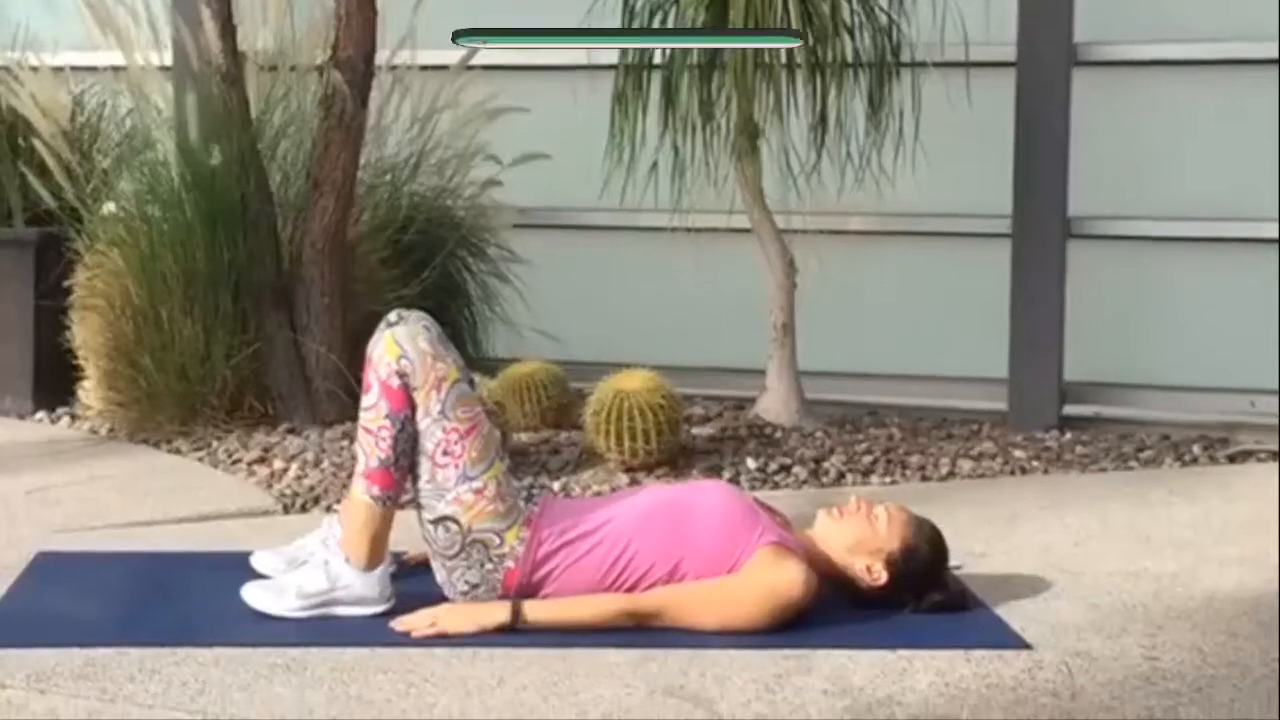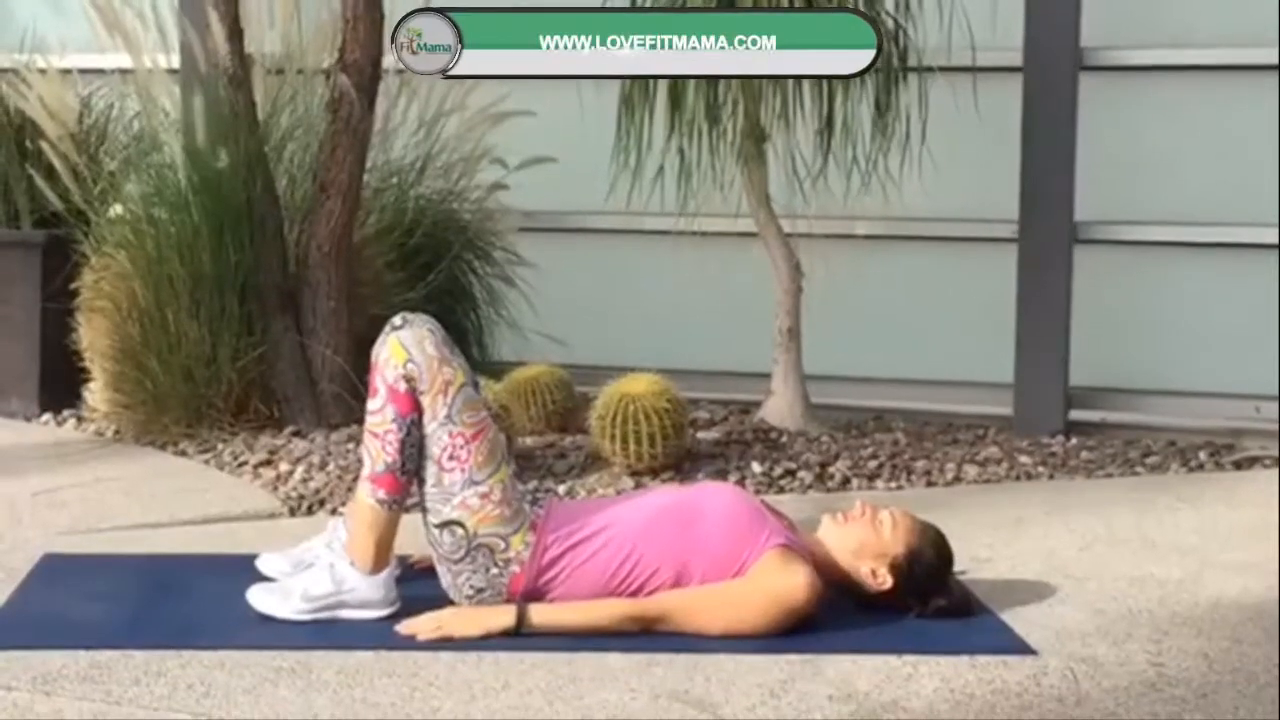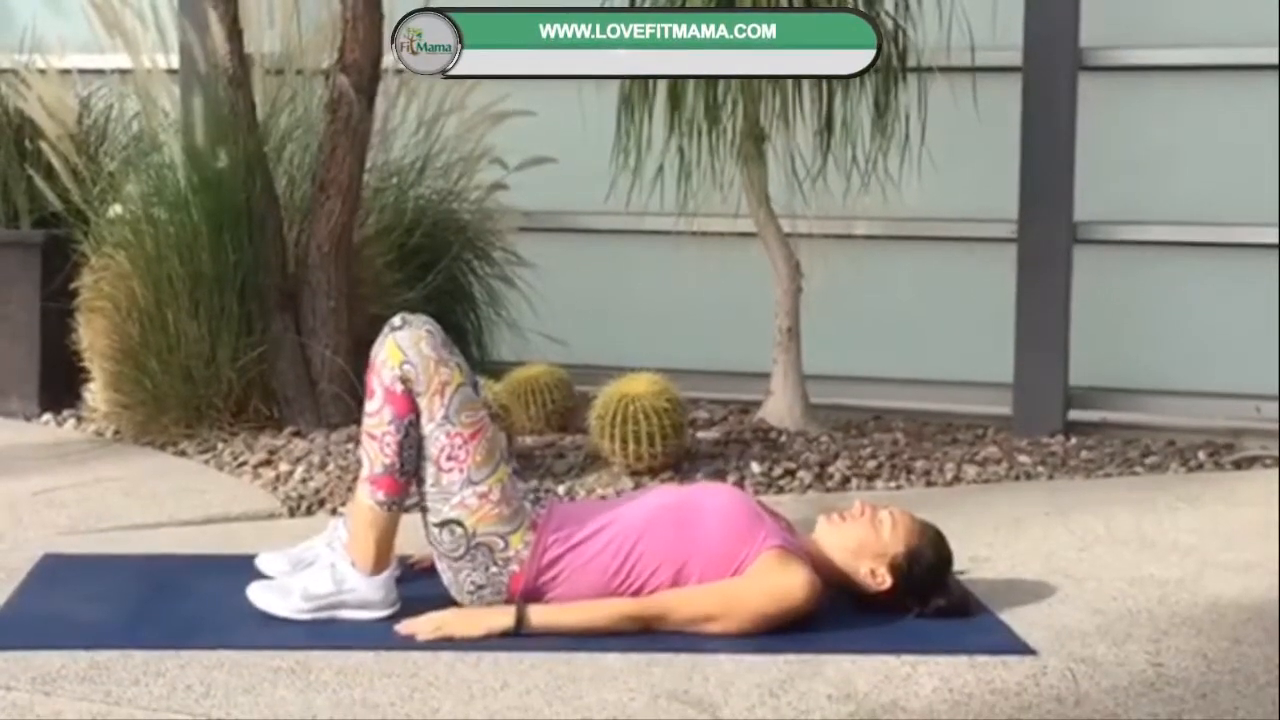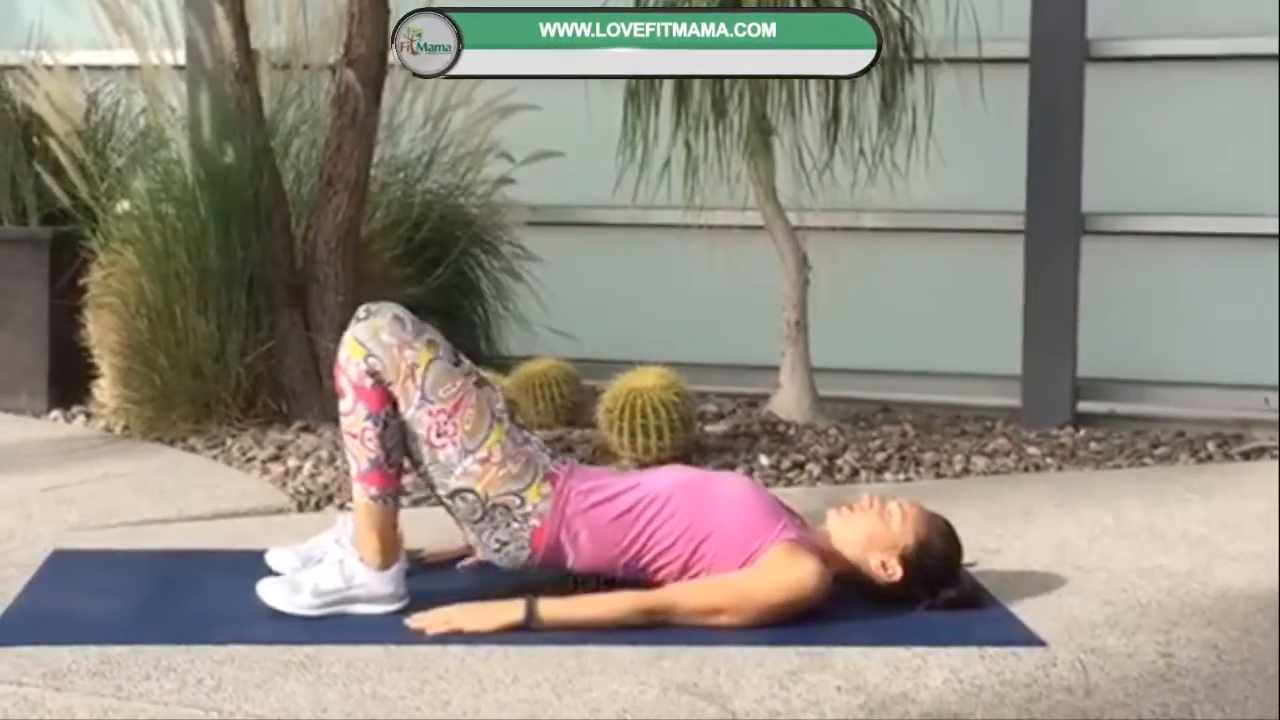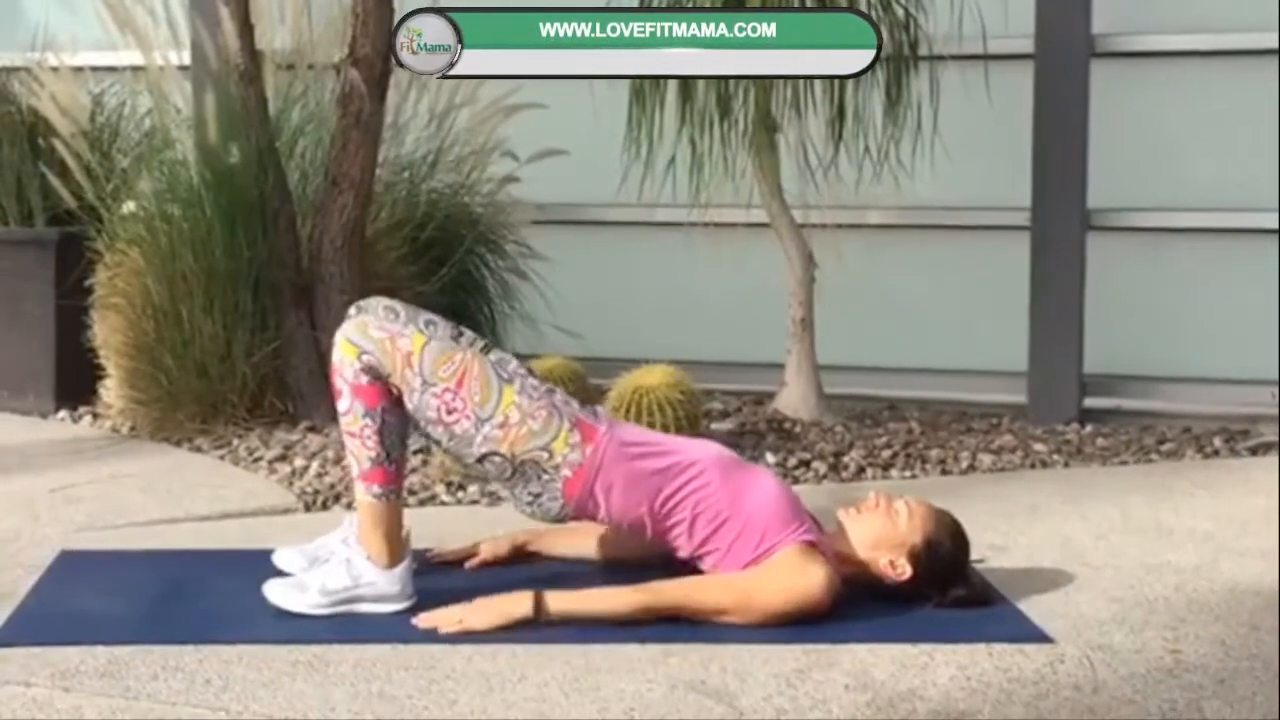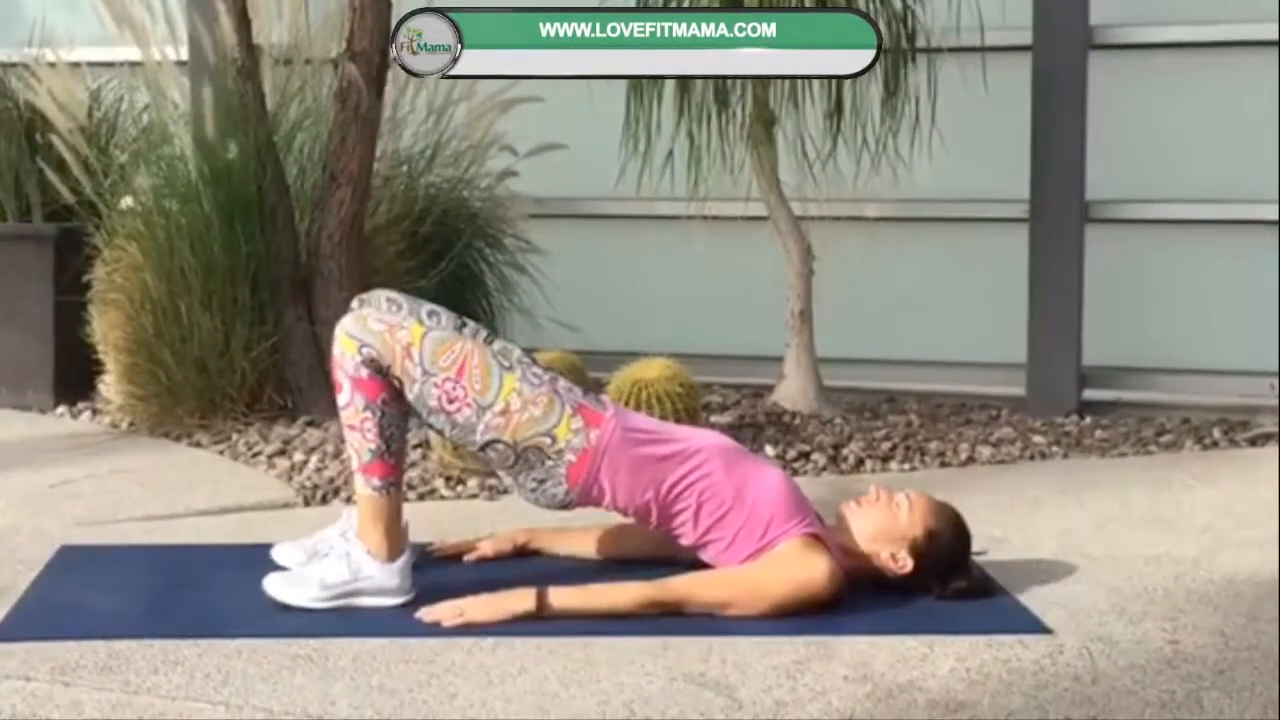
dt=0.7s
person 1, frame 1
left shoulder: (786, 581)
right shoulder: (774, 536)
left elbow: (640, 610)
left wrist: (497, 612)
left hip: (502, 564)
right hip: (531, 537)
left knee: (407, 345)
right knee: (410, 343)
left ankle: (354, 574)
right ankle: (348, 539)
person 1, frame 2
left shoulder: (792, 587)
right shoulder: (781, 543)
left elbow: (648, 615)
left wrist: (499, 618)
left hip: (508, 568)
right hip: (537, 535)
left knee: (412, 344)
right knee: (414, 344)
left ankle: (359, 577)
right ankle: (354, 541)
person 1, frame 3
left shoulder: (792, 585)
right shoulder: (779, 542)
left elbow: (646, 615)
left wrist: (499, 619)
left hip: (509, 567)
right hip: (534, 537)
left knee: (411, 344)
right knee: (413, 345)
left ankle: (359, 577)
right ankle: (352, 542)
person 1, frame 4
left shoulder: (802, 576)
right shoulder: (791, 539)
left elbow: (658, 608)
left wrist: (509, 613)
left hip: (534, 514)
right hip: (555, 494)
left knee: (376, 334)
right knee: (390, 335)
left ankle: (369, 571)
right ankle: (362, 538)
person 1, frame 5
left shoulder: (809, 581)
right shoulder: (799, 545)
left elbow: (660, 602)
right elbow: (656, 538)
left wrist: (518, 604)
right wrist: (520, 541)
left hip: (569, 462)
right hip: (585, 450)
left knee: (364, 337)
right knee: (380, 323)
left ankle: (375, 570)
right ankle: (367, 539)
person 1, frame 6
left shoulder: (812, 571)
right shoulder: (802, 535)
left elbow: (663, 595)
right elbow: (659, 534)
left wrist: (522, 600)
right wrist: (524, 538)
left hip: (574, 448)
right hip: (589, 427)
left knee: (363, 335)
right knee: (378, 311)
left ankle: (375, 563)
right ankle: (366, 529)
